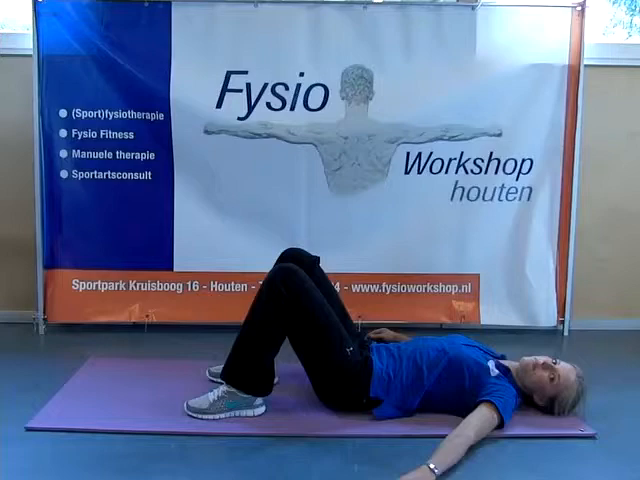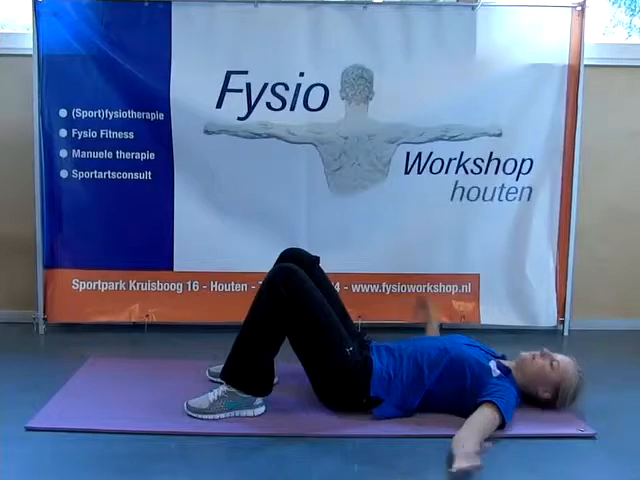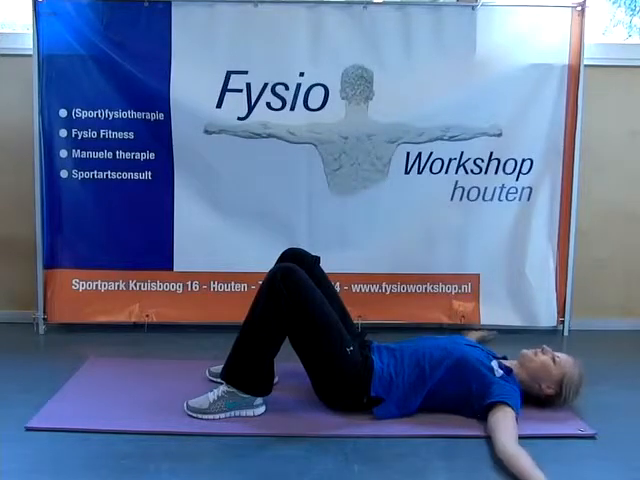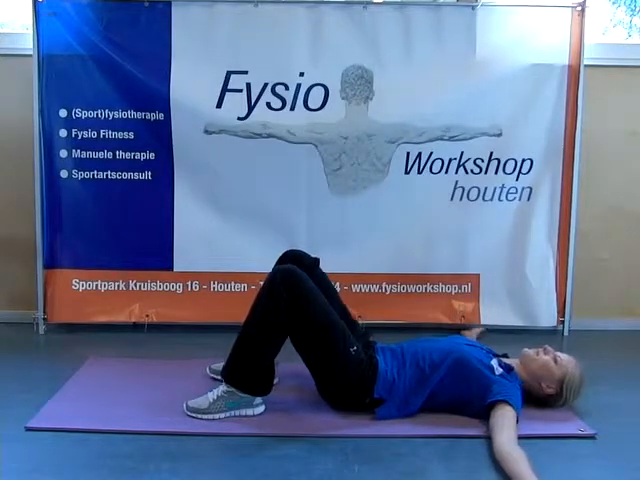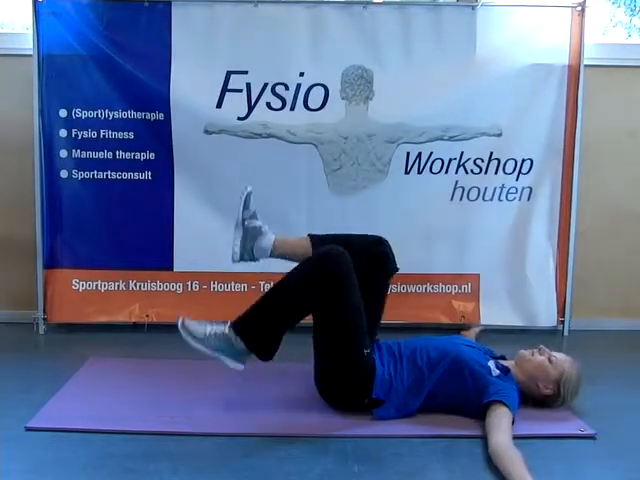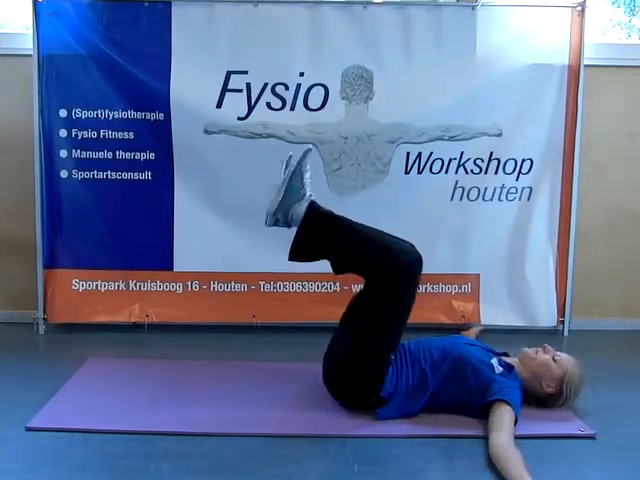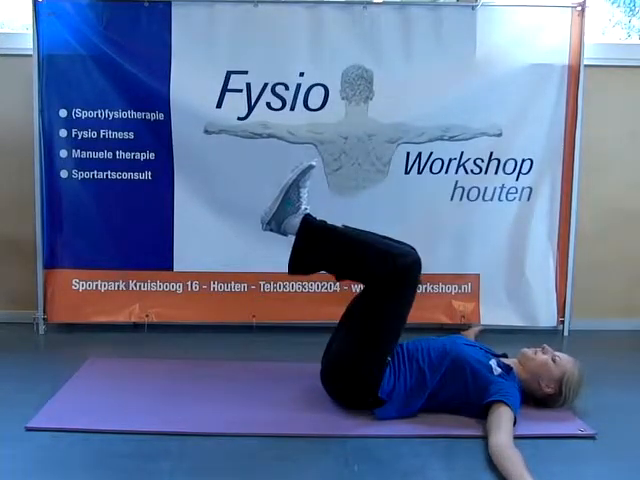
dt=0.5s
person 1, frame 1
left shoulder: (503, 393)
right shoulder: (495, 358)
left elbow: (467, 433)
right wrist: (400, 337)
left hip: (356, 382)
right hip: (366, 354)
left knee: (285, 280)
right knee: (296, 259)
left ankle: (243, 391)
right ankle: (250, 367)
person 1, frame 2
left shoulder: (503, 392)
right shoulder: (495, 361)
left elbow: (473, 434)
left wrist: (463, 459)
right wrist: (430, 319)
left hip: (356, 383)
right hip: (366, 354)
left knee: (285, 281)
right knee: (295, 259)
left ankle: (243, 392)
right ankle: (250, 368)
person 1, frame 3
left shoulder: (505, 390)
right shoulder: (494, 362)
left elbow: (506, 444)
right wrist: (469, 338)
left hip: (356, 382)
right hip: (364, 355)
left knee: (285, 279)
right knee: (296, 259)
left ankle: (242, 392)
right ankle: (250, 368)
person 1, frame 4
left shoulder: (507, 388)
right shoulder: (495, 361)
left elbow: (505, 444)
right wrist: (467, 338)
left hip: (359, 383)
right hip: (368, 354)
left knee: (286, 283)
right knee: (295, 261)
left ankle: (243, 391)
right ankle: (250, 365)
person 1, frame 5
left shoulder: (504, 390)
right shoulder: (489, 356)
left elbow: (499, 444)
left hip: (357, 386)
right hip: (371, 360)
left knee: (333, 264)
right knee: (375, 249)
left ankle: (239, 341)
right ankle: (260, 241)
person 1, frame 6
left shoulder: (507, 388)
right shoulder: (496, 360)
left elbow: (500, 441)
left hip: (359, 381)
right hip: (354, 367)
left knee: (403, 263)
right knee: (399, 257)
left ankle: (302, 212)
right ankle: (300, 211)
person 1, frame 7
left shoulder: (506, 389)
right shoulder: (494, 360)
left elbow: (500, 443)
left hip: (358, 381)
right hip: (355, 368)
left knee: (402, 264)
right knee: (400, 260)
left ankle: (297, 223)
right ankle: (296, 221)
person 2, frame 1
left shoulder: (324, 132)
right shoulder: (389, 131)
left elbow: (268, 130)
right elbow: (444, 132)
left wrist: (219, 127)
right wrist: (488, 130)
person 2, frame 2
left shoulder: (323, 133)
right shoulder: (389, 132)
left elbow: (269, 130)
right elbow: (443, 132)
left wrist: (219, 127)
right wrist: (487, 130)
person 2, frame 3
left shoulder: (324, 132)
right shoulder: (389, 132)
left elbow: (268, 129)
right elbow: (443, 132)
left wrist: (220, 127)
right wrist: (487, 130)
person 2, frame 4
left shoulder: (324, 133)
right shoulder: (390, 132)
left elbow: (267, 130)
right elbow: (444, 131)
left wrist: (220, 127)
right wrist: (485, 130)
person 2, frame 5
left shoulder: (324, 133)
right shoulder: (390, 132)
left elbow: (267, 129)
right elbow: (444, 132)
left wrist: (220, 127)
right wrist: (486, 130)
person 2, frame 6
left shoulder: (324, 133)
right shoulder: (390, 132)
left elbow: (267, 130)
right elbow: (443, 132)
left wrist: (220, 127)
right wrist: (485, 130)
person 2, frame 7
left shoulder: (324, 132)
right shoulder: (390, 132)
left elbow: (267, 129)
right elbow: (444, 131)
left wrist: (221, 127)
right wrist: (485, 130)
